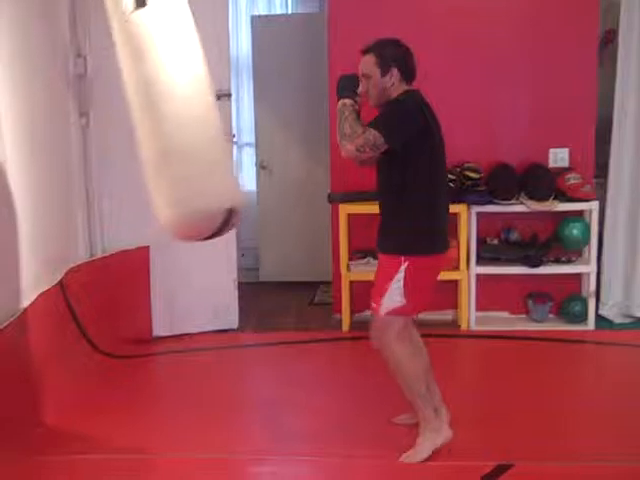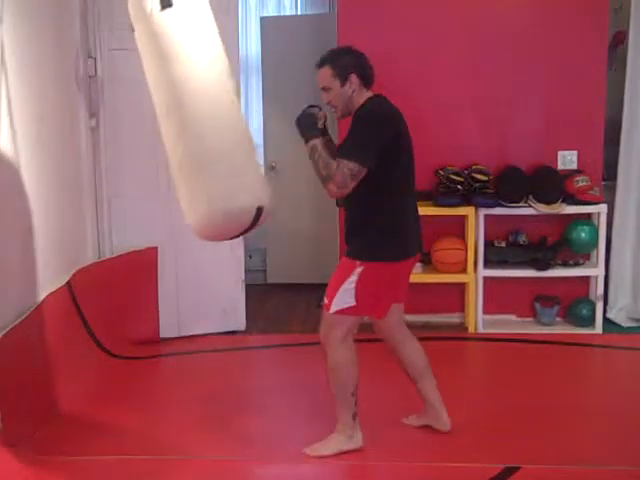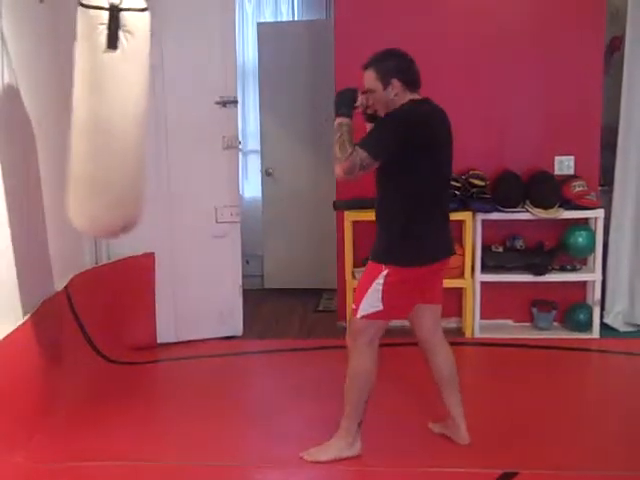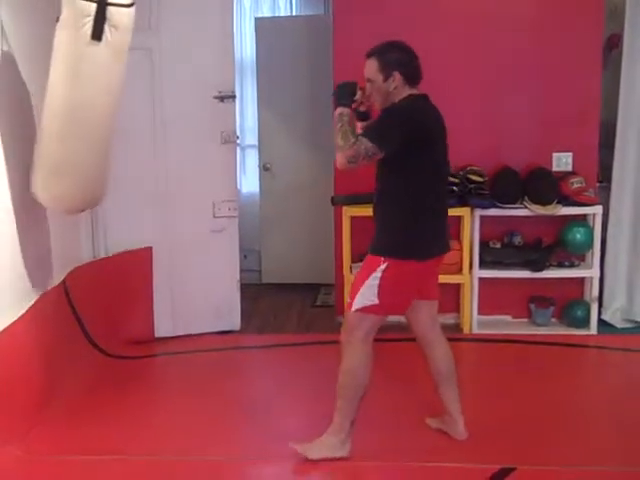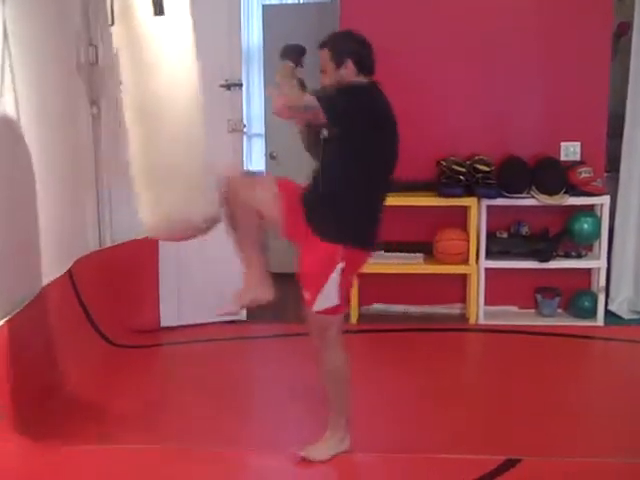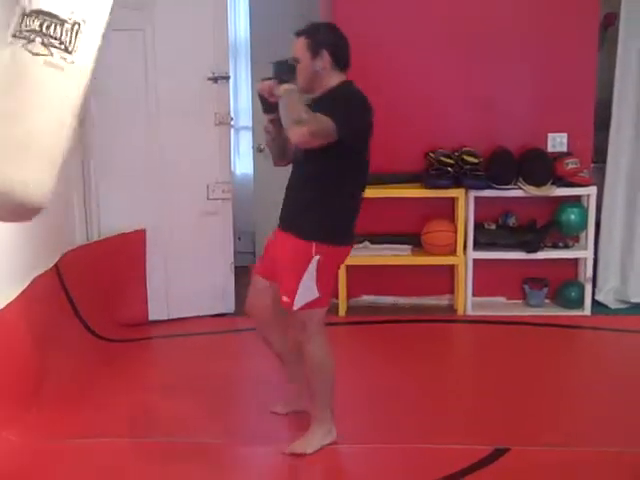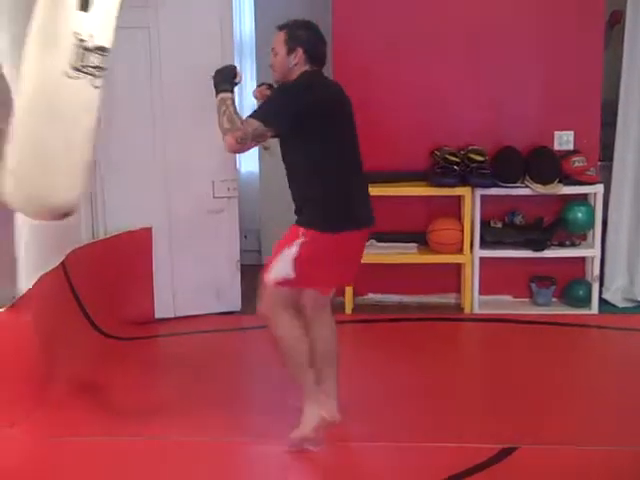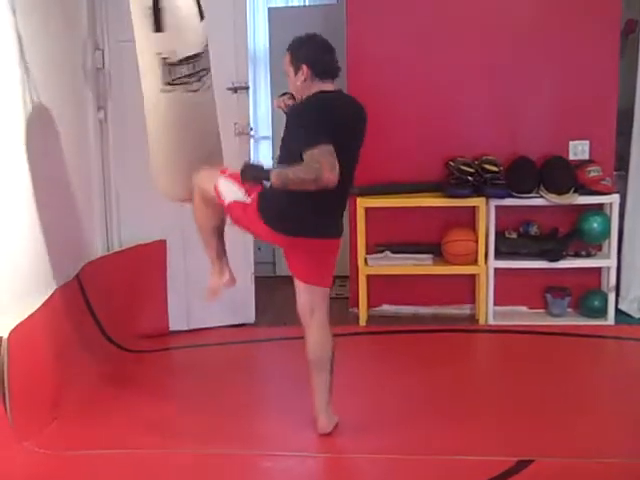
dt=0.5s
person 1, frame 1
left shoulder: (405, 109)
right shoulder: (407, 110)
left elbow: (352, 149)
right elbow: (368, 154)
left wrist: (345, 101)
right wrist: (352, 103)
left hip: (413, 243)
right hip: (412, 238)
left knee: (386, 334)
right knee: (400, 328)
left ankle: (432, 427)
right ankle: (435, 409)
person 1, frame 2
left shoulder: (370, 119)
right shoulder: (381, 112)
left elbow: (339, 184)
right elbow: (353, 168)
left wrist: (311, 138)
right wrist: (323, 135)
left hip: (375, 248)
right hip: (398, 242)
left knee: (334, 333)
right knee: (392, 328)
left ankle: (347, 431)
right ankle: (436, 410)
person 1, frame 3
left shoulder: (402, 121)
right shoulder: (434, 117)
left elbow: (345, 168)
left wrist: (342, 117)
right wrist: (376, 120)
left hip: (400, 252)
right hip: (431, 247)
left knee: (361, 338)
right knee: (430, 334)
left ankle: (347, 438)
right ankle: (457, 424)
person 1, frame 4
left shoulder: (404, 116)
right shoulder: (422, 113)
left elbow: (347, 158)
right elbow: (376, 151)
left wrist: (341, 108)
right wrist: (362, 123)
left hip: (400, 247)
right hip: (424, 242)
left knee: (356, 334)
right knee: (428, 331)
left ankle: (337, 437)
right ankle: (455, 420)
person 1, frame 5
left shoulder: (359, 100)
right shoulder: (358, 102)
left elbow: (286, 106)
right elbow: (324, 150)
left wrist: (286, 70)
right wrist: (305, 111)
left hip: (340, 234)
right hip: (318, 212)
left knee: (323, 332)
right knee: (237, 185)
left ankle: (337, 434)
right ankle: (258, 283)
person 1, frame 6
left shoulder: (349, 103)
right shoulder: (322, 103)
left elbow: (304, 136)
right elbow: (282, 156)
left wrist: (286, 88)
right wrist: (274, 109)
left hip: (319, 236)
right hip: (294, 227)
left knee: (307, 327)
right knee: (260, 307)
left ankle: (324, 425)
right ankle: (303, 394)
person 1, frame 7
left shoulder: (296, 94)
right shoulder: (323, 92)
left elbow: (236, 141)
left wrist: (224, 92)
right wrist: (271, 105)
left hip: (325, 223)
right hip: (349, 219)
left knee: (272, 304)
right knee: (314, 306)
left ankle: (315, 402)
right ankle: (325, 398)
person 1, frame 8
left shoulder: (309, 112)
right shoulder: (354, 111)
left elbow: (324, 173)
left wrist: (266, 175)
left hip: (279, 218)
right hip: (324, 231)
left knee: (205, 181)
right knee: (315, 317)
left ankle: (220, 272)
right ankle: (324, 415)
